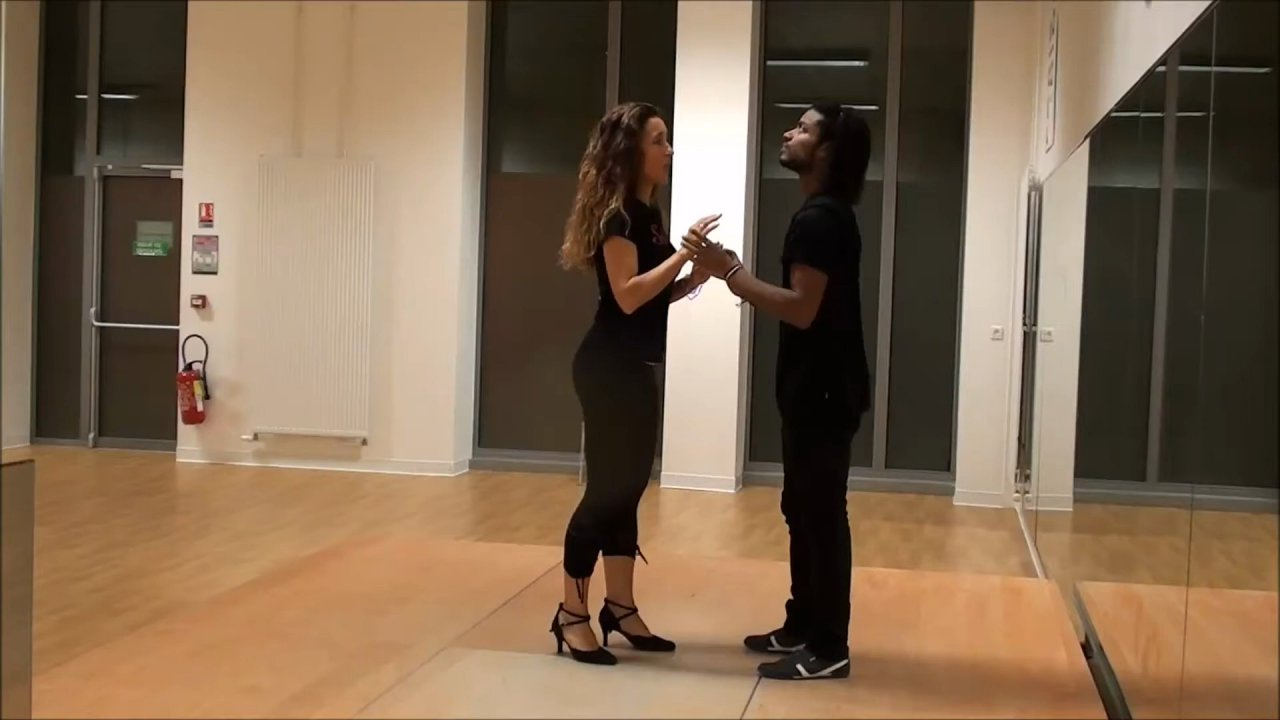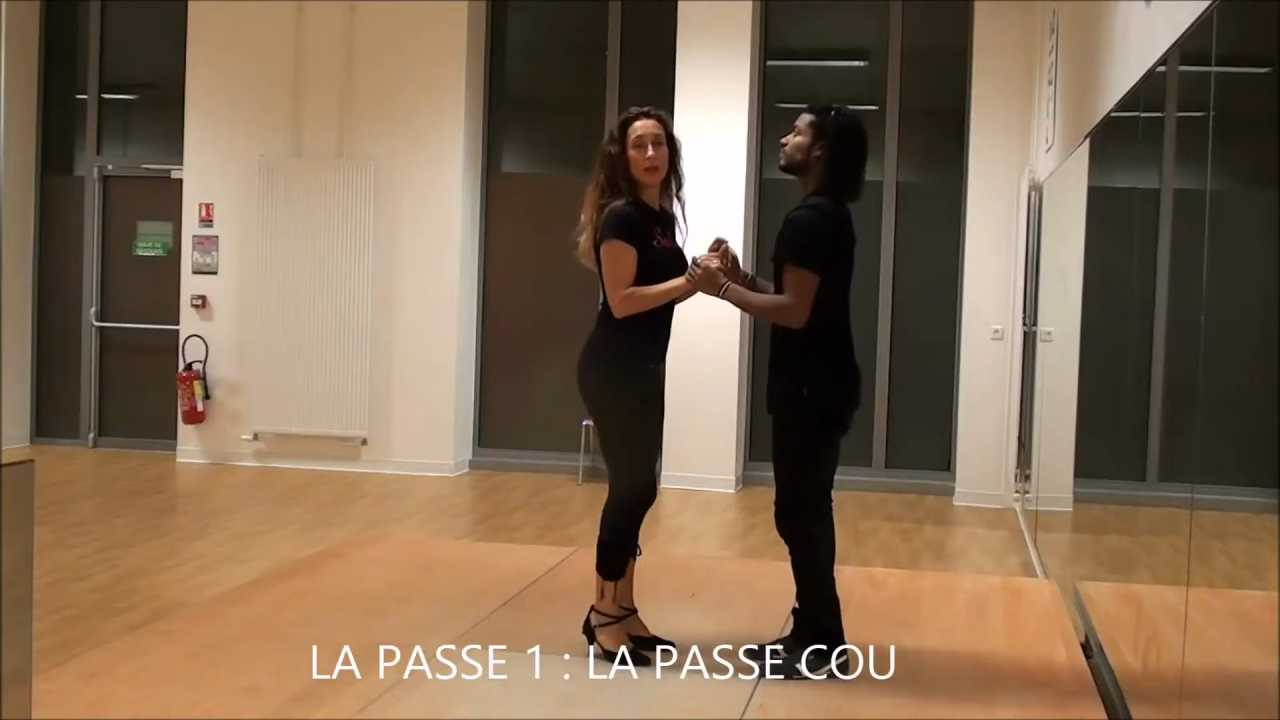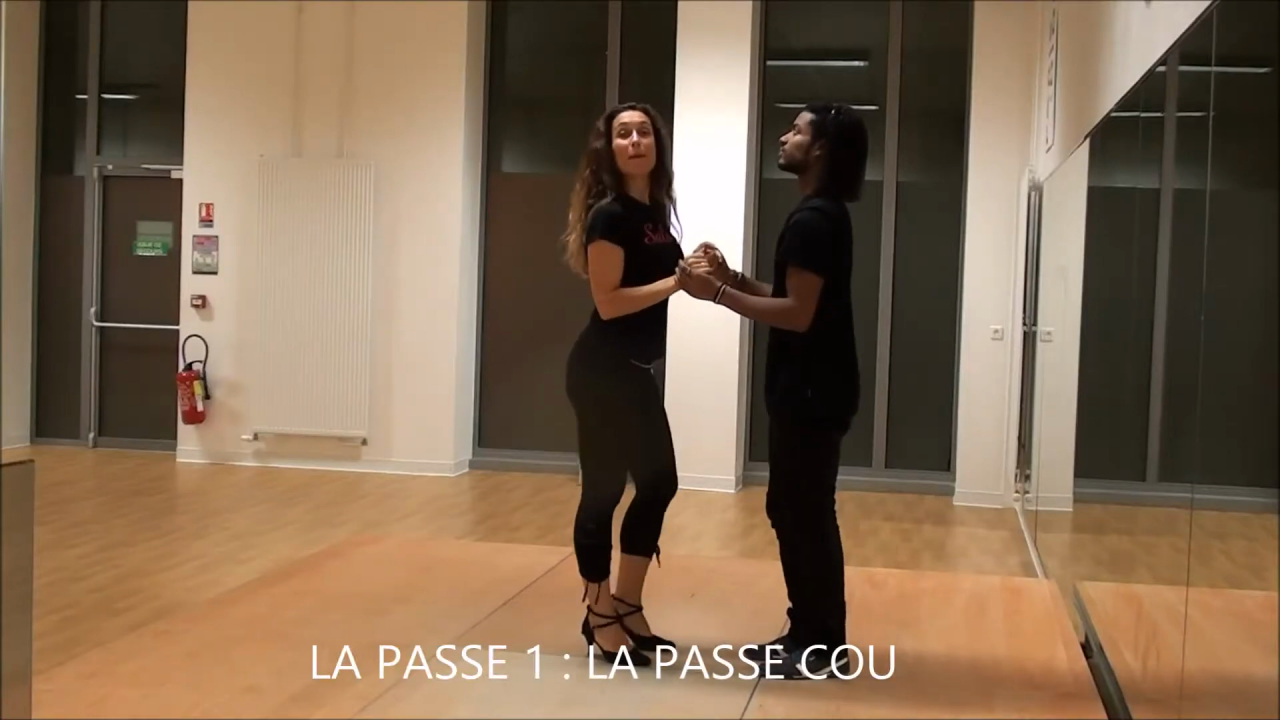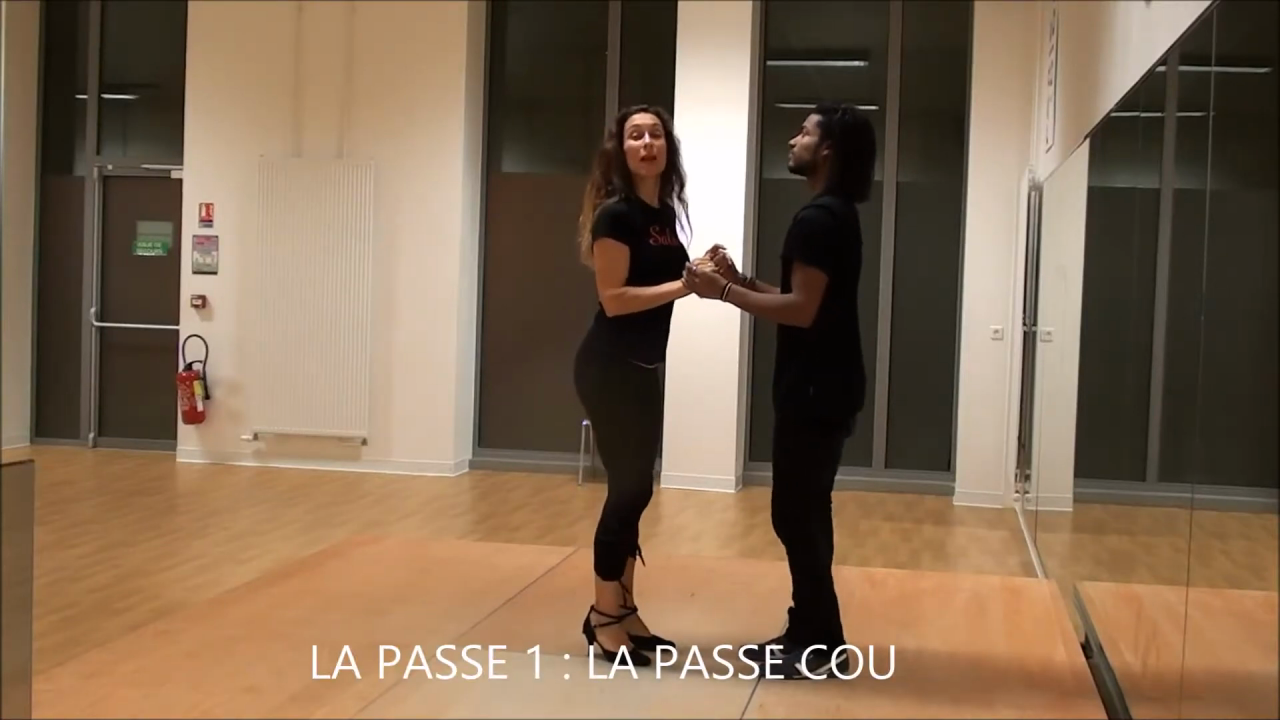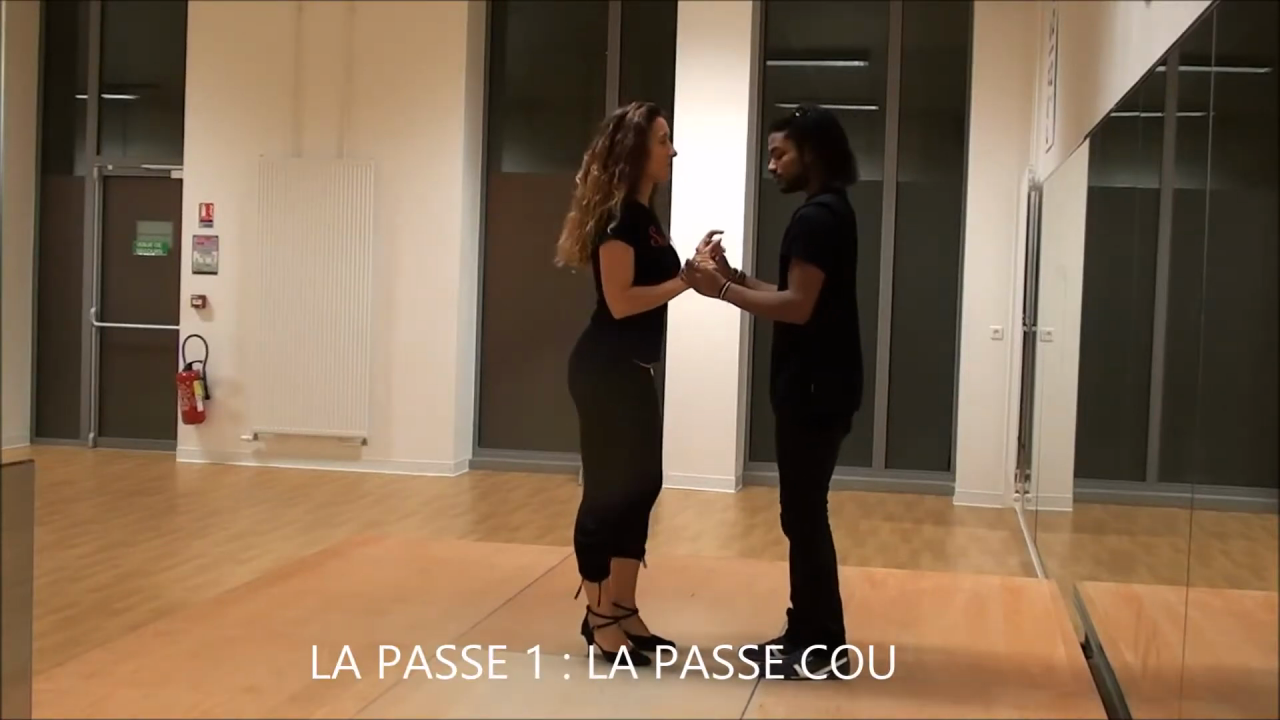
dt=1s
person 1, frame 1
left shoulder: (816, 219)
right shoulder: (829, 216)
left elbow: (802, 309)
left wrist: (727, 271)
right wrist: (732, 271)
left hip: (823, 389)
right hip: (814, 386)
left knee: (821, 512)
right knee: (802, 508)
left ankle: (828, 646)
right ankle: (802, 626)
person 1, frame 2
left shoulder: (808, 219)
right shoulder: (829, 216)
left elbow: (794, 311)
left wrist: (720, 288)
right wrist: (742, 277)
left hip: (810, 389)
right hip: (818, 386)
left knee: (797, 515)
right knee: (807, 512)
left ankle: (824, 644)
right ankle: (810, 633)
person 1, frame 3
left shoulder: (811, 220)
right shoulder: (823, 216)
left elbow: (798, 314)
left wrist: (717, 293)
right wrist: (732, 278)
left hip: (813, 392)
right hip: (805, 389)
left knee: (809, 515)
right knee: (789, 510)
left ankle: (824, 646)
right ankle: (806, 633)
person 1, frame 4
left shoulder: (817, 218)
right shoulder: (836, 215)
left elbow: (801, 309)
left wrist: (722, 291)
right wrist: (740, 279)
left hip: (815, 388)
right hip: (819, 385)
left knee: (795, 514)
right knee: (804, 513)
left ankle: (821, 644)
right ankle: (805, 633)
person 1, frame 5
left shoulder: (816, 216)
right shoulder: (829, 212)
left elbow: (798, 307)
left wrist: (720, 289)
right wrist: (733, 276)
left hip: (814, 389)
right hip: (815, 386)
left knee: (804, 515)
right knee: (801, 513)
left ankle: (824, 645)
right ankle: (805, 633)
person 2, frame 1
left shoulder: (647, 214)
right shoulder: (618, 215)
right elbow: (627, 295)
left wrist: (701, 272)
right wrist: (683, 253)
left hip: (636, 366)
right hip: (610, 366)
left knee: (629, 486)
right knee: (607, 488)
left ankle: (620, 608)
right ankle: (571, 614)
person 2, frame 2
left shoulder: (662, 216)
right shoulder: (621, 216)
right elbow: (622, 301)
right wrist: (690, 280)
left hip: (642, 368)
right hip: (612, 367)
left knee: (633, 489)
right knee: (635, 487)
left ankle: (622, 610)
right ankle: (603, 614)
person 2, frame 3
left shoulder: (655, 210)
right shoulder: (609, 214)
right elbow: (608, 302)
right wrist: (679, 282)
left hip: (637, 370)
right hip: (602, 369)
left knee: (659, 482)
right knee: (604, 489)
left ankle: (627, 605)
right ankle: (600, 616)
person 2, frame 4
left shoulder: (664, 213)
right shoulder: (616, 213)
right elbow: (614, 298)
left wrist: (700, 273)
right wrist: (686, 284)
left hip: (642, 366)
right hip: (609, 366)
left knee: (636, 487)
right knee: (629, 487)
left ankle: (624, 610)
right ankle: (603, 617)
person 2, frame 5
left shoulder: (644, 214)
right shoulder: (619, 215)
right elbow: (620, 301)
right wrist: (687, 280)
left hip: (633, 370)
right hip: (604, 370)
left knee: (641, 487)
right knee: (606, 489)
left ankle: (623, 609)
right ankle: (598, 617)
